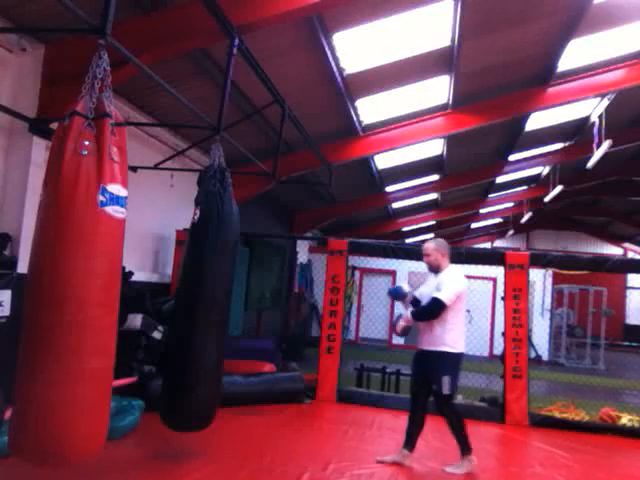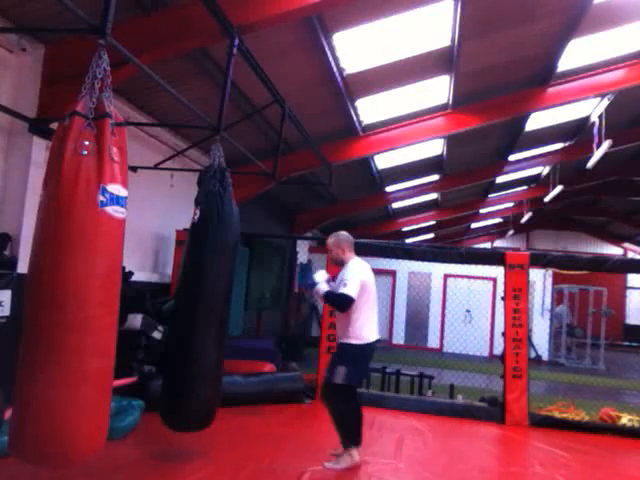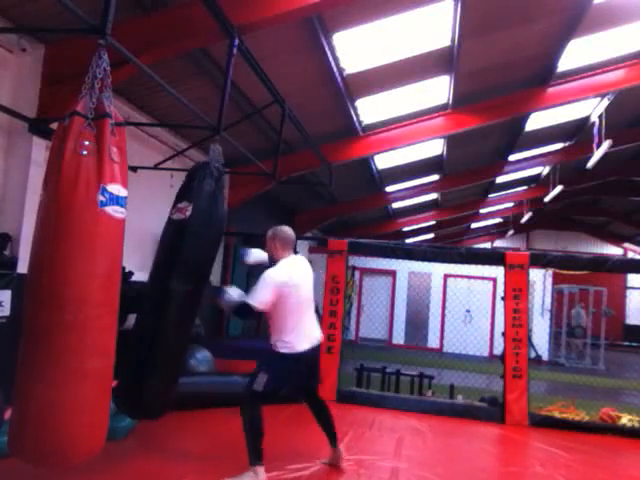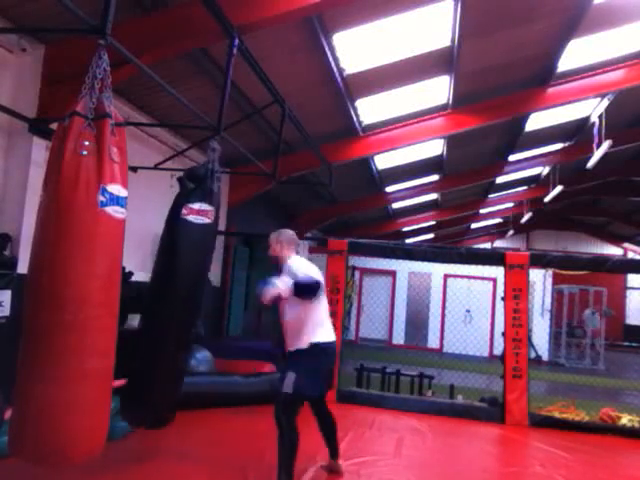
dt=1s
person 1, frame 1
left shoulder: (453, 279)
right shoulder: (432, 279)
left elbow: (432, 310)
right elbow: (412, 303)
left wrist: (409, 315)
right wrist: (406, 318)
left hip: (445, 353)
right hip: (426, 350)
left knee: (444, 404)
right knee: (418, 400)
left ankle: (466, 457)
right ankle: (405, 452)
person 1, frame 2
left shoulder: (353, 271)
right shoulder: (359, 267)
left elbow: (343, 304)
left wrist: (321, 288)
right wrist: (329, 284)
left hip: (354, 343)
right hip: (364, 341)
left knee: (331, 393)
right knee: (348, 393)
left ankle: (351, 451)
right ankle: (353, 447)
person 1, frame 3
left shoulder: (274, 276)
right shoulder: (301, 263)
left elbow: (249, 311)
left wrist: (231, 300)
left hip: (288, 353)
right hip: (312, 345)
left knee: (250, 402)
right knee: (311, 397)
right ankle: (336, 452)
person 1, frame 4
left shoulder: (297, 267)
right shoulder: (291, 269)
left elbow: (312, 288)
left wrist: (280, 287)
right wrist: (275, 294)
left hip: (310, 350)
right hip: (323, 346)
left knee: (284, 411)
right knee: (318, 405)
